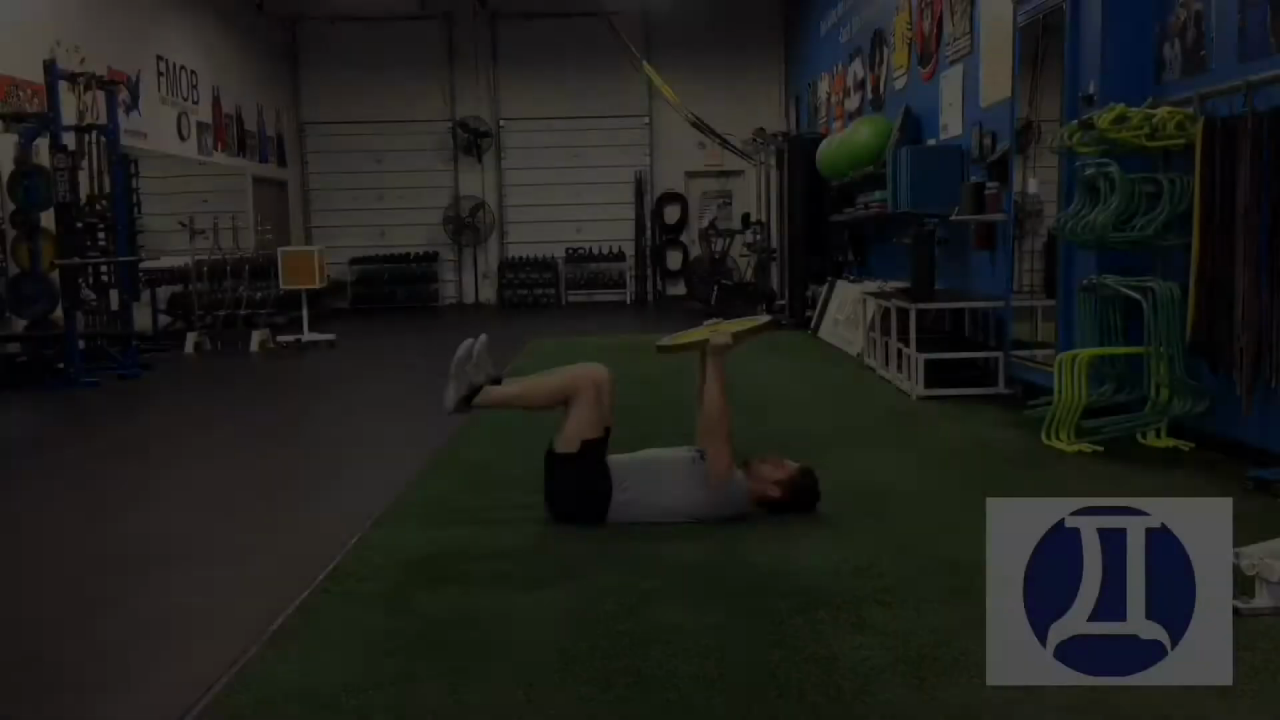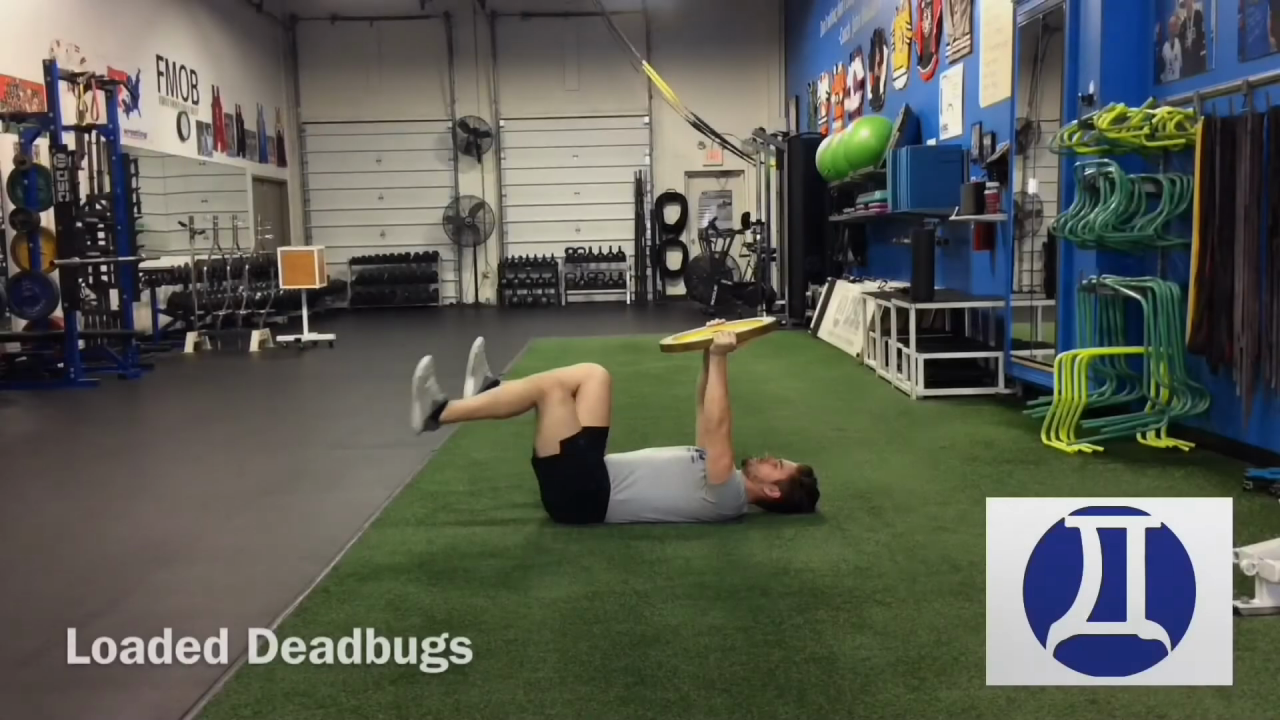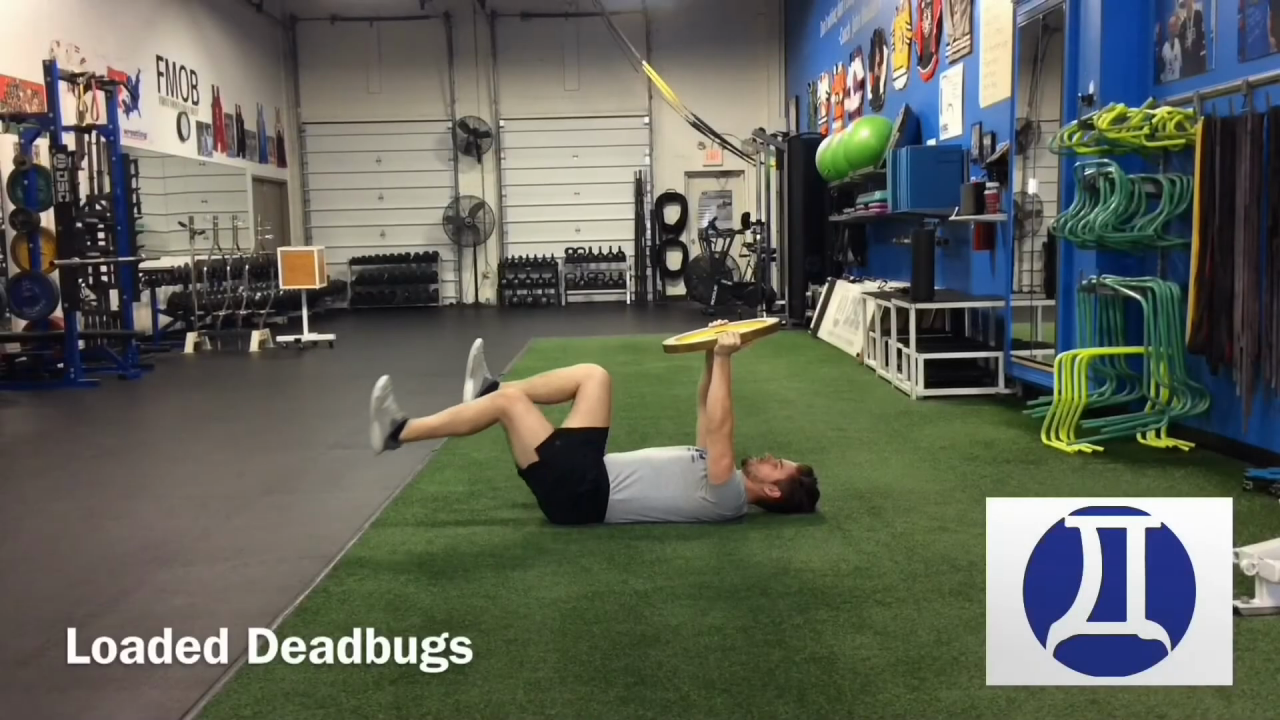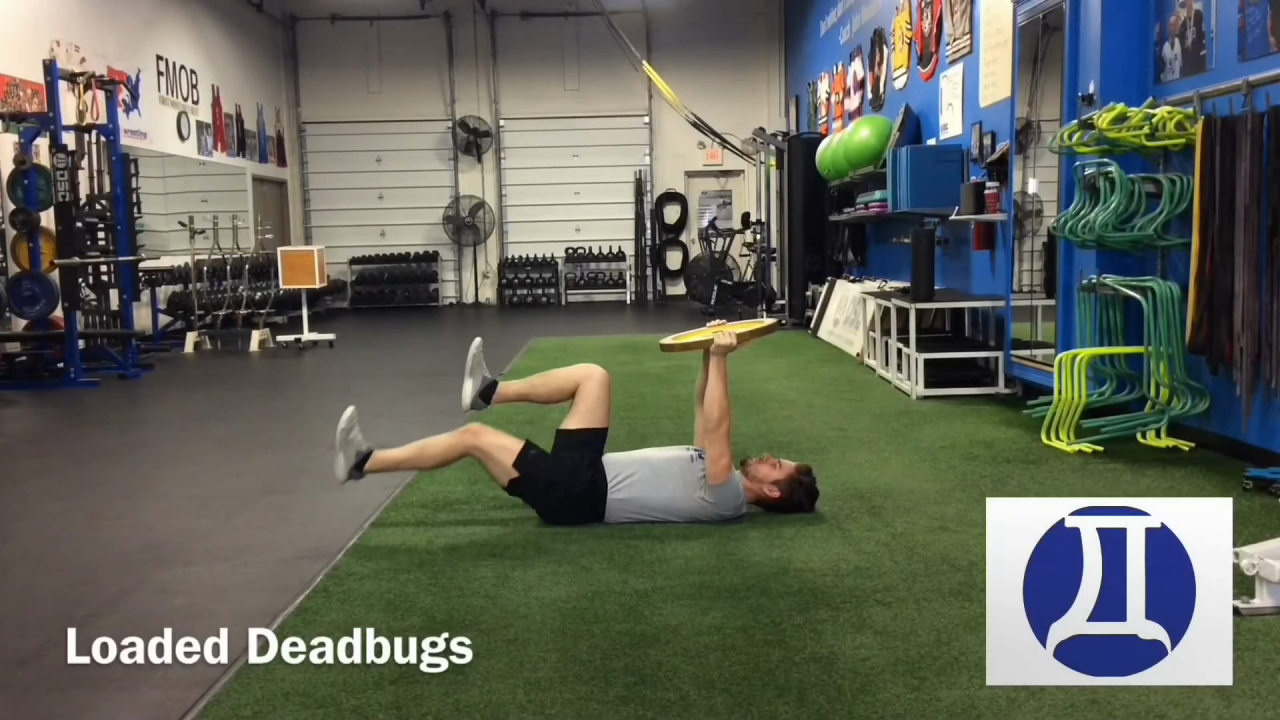
dt=0.3s
person 1, frame 1
left shoulder: (730, 495)
right shoulder: (726, 479)
left elbow: (716, 429)
right elbow: (709, 421)
left wrist: (716, 360)
right wrist: (706, 359)
left hip: (583, 495)
right hip: (596, 482)
left knee: (587, 381)
right knee: (595, 376)
left ankle: (473, 396)
right ankle: (489, 388)
person 1, frame 2
left shoulder: (727, 496)
right shoulder: (726, 478)
left elbow: (717, 429)
right elbow: (705, 413)
left wrist: (719, 359)
right wrist: (709, 357)
left hip: (583, 494)
right hip: (594, 475)
left knee: (551, 387)
right knee: (593, 374)
left ankle: (438, 412)
right ankle: (492, 391)
person 1, frame 3
left shoulder: (728, 497)
right shoulder: (726, 481)
left elbow: (718, 429)
right elbow: (705, 412)
left wrist: (723, 360)
right wrist: (711, 357)
left hip: (581, 494)
right hip: (590, 472)
left knee: (509, 402)
right knee: (593, 375)
left ankle: (399, 431)
right ankle: (489, 390)
person 1, frame 4
left shoulder: (726, 496)
right shoulder: (722, 477)
left elbow: (717, 430)
right elbow: (704, 414)
left wrist: (719, 359)
right wrist: (708, 357)
left hip: (579, 494)
right hip: (586, 471)
left knee: (474, 436)
right knee: (592, 375)
left ankle: (365, 462)
right ankle: (490, 391)
